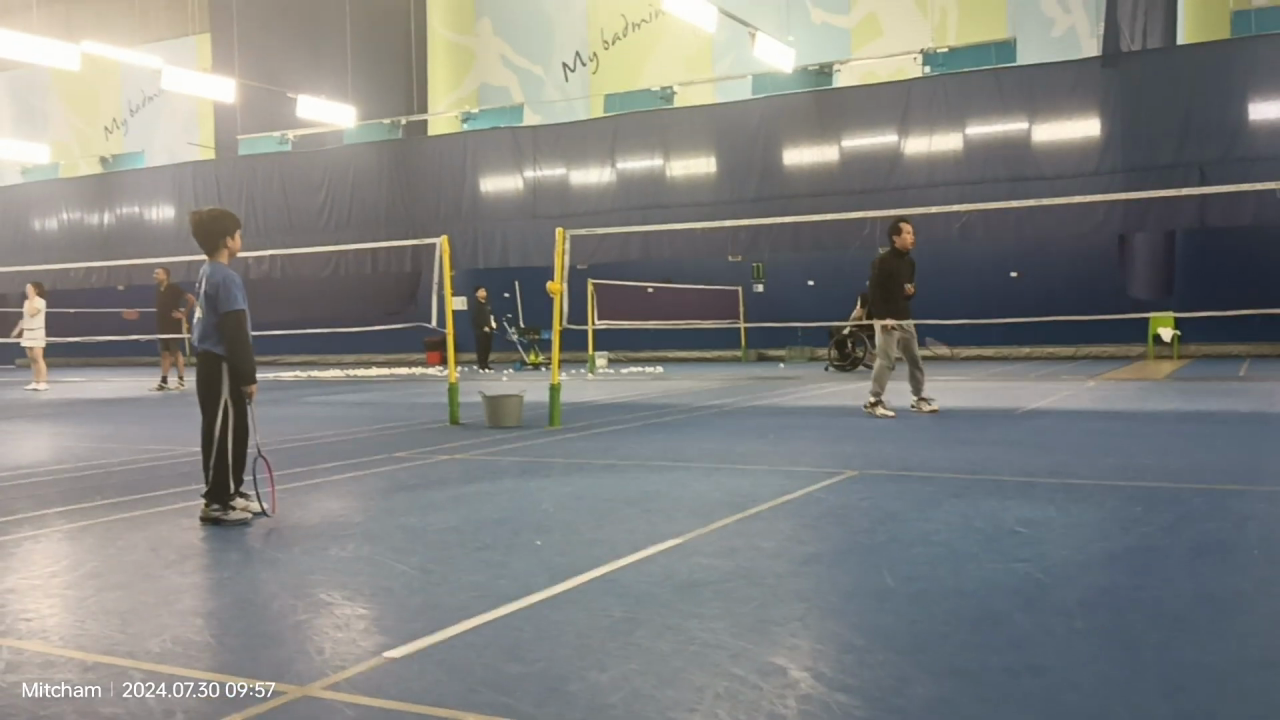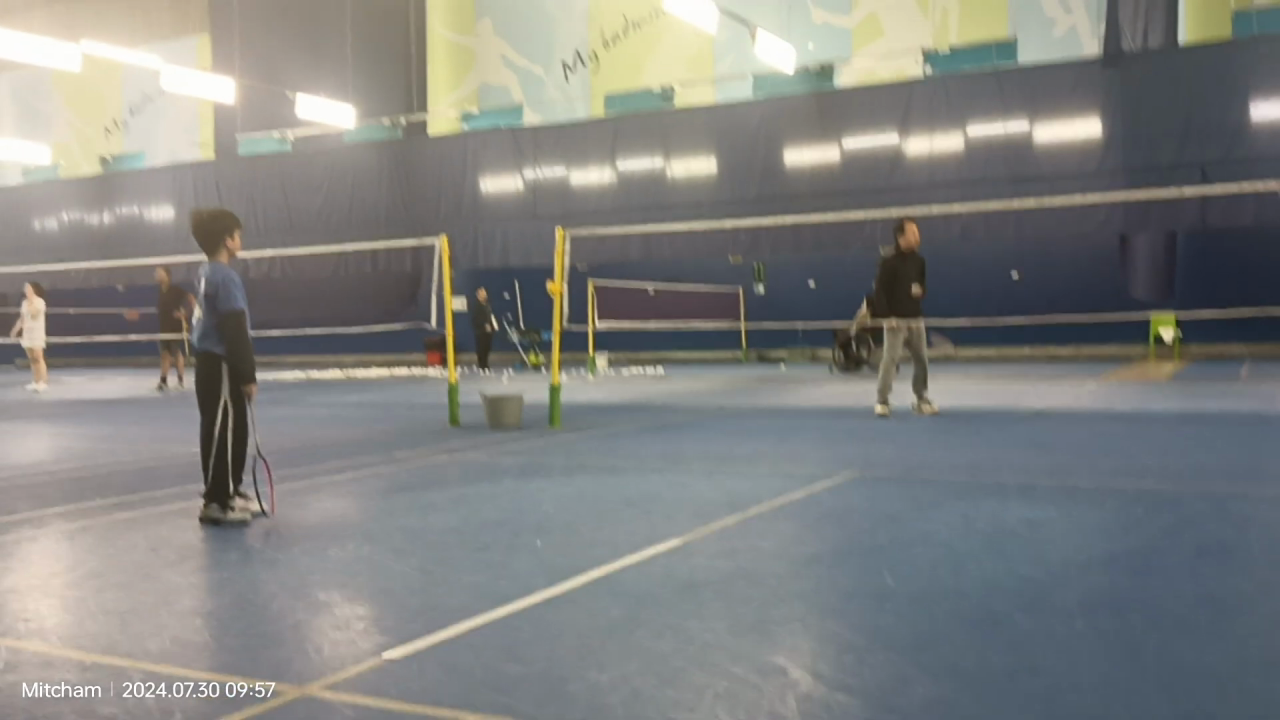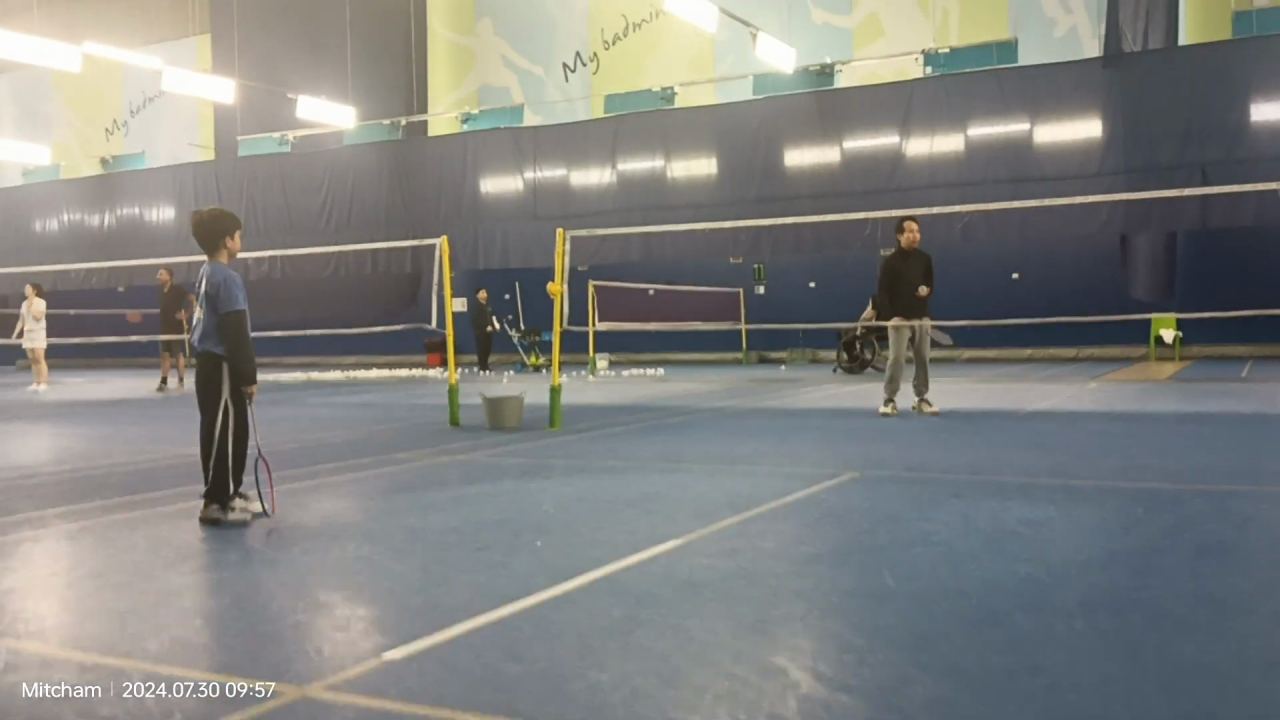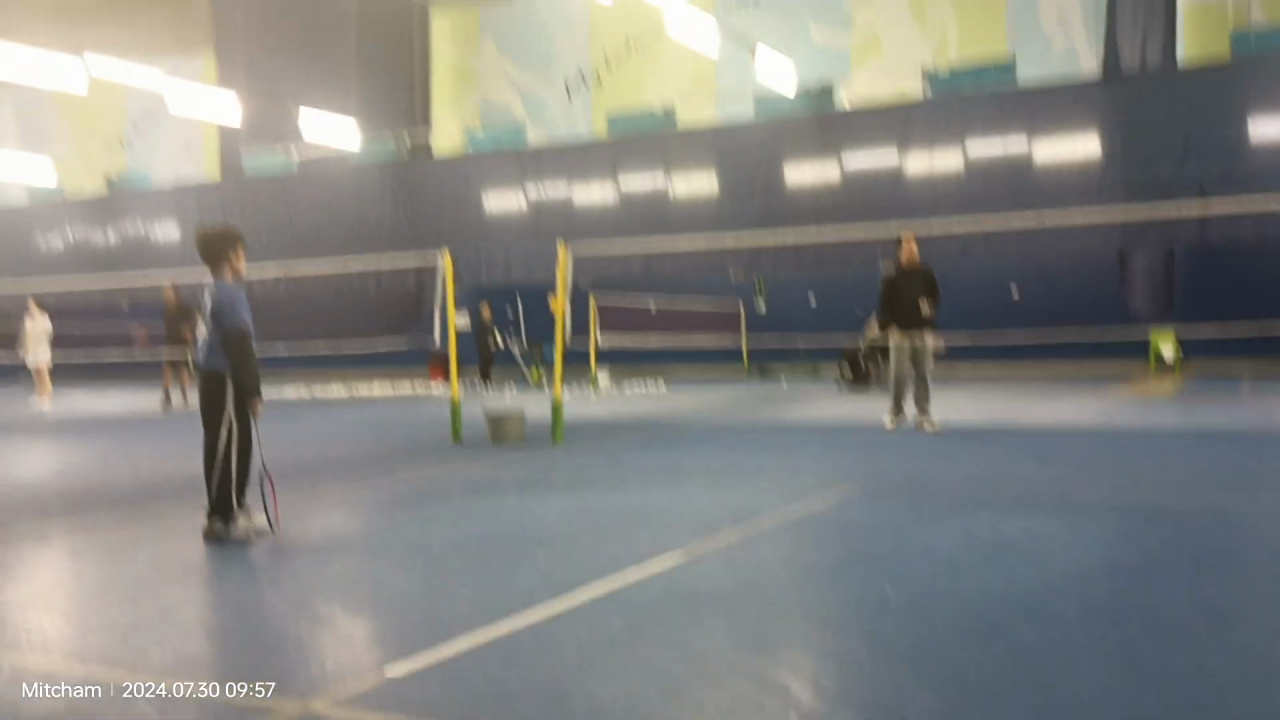
dt=0.1s
person 1, frame 1
left shoulder: (207, 273)
right shoulder: (226, 278)
right elbow: (235, 332)
left wrist: (243, 372)
right wrist: (248, 376)
left hip: (211, 362)
right hip: (221, 366)
left knee: (232, 430)
right knee: (223, 431)
left ankle: (230, 493)
right ankle: (216, 502)
person 1, frame 2
left shoulder: (207, 273)
right shoulder: (226, 277)
right elbow: (235, 332)
left wrist: (243, 373)
right wrist: (248, 375)
left hip: (211, 362)
right hip: (221, 365)
left knee: (232, 430)
right knee: (222, 431)
left ankle: (229, 493)
right ankle: (215, 502)
person 1, frame 3
left shoulder: (207, 273)
right shoulder: (227, 278)
right elbow: (236, 332)
left wrist: (244, 373)
right wrist: (249, 376)
left hip: (211, 362)
right hip: (221, 366)
left knee: (232, 431)
right knee: (222, 432)
left ankle: (229, 494)
right ankle: (216, 503)
person 1, frame 4
left shoulder: (212, 291)
right shoulder: (231, 294)
right elbow: (241, 348)
left wrist: (248, 388)
right wrist: (253, 392)
left hip: (214, 379)
right hip: (225, 382)
left knee: (235, 445)
right knee: (227, 448)
left ankle: (231, 509)
right ankle: (220, 516)
person 2, frame 1
left shoulder: (909, 262)
right shoulder: (883, 262)
right elbow: (874, 291)
left wrist: (910, 291)
right wrist: (882, 317)
left hip: (905, 319)
right hip: (887, 320)
left knee: (915, 359)
right knee: (885, 360)
left ankle: (918, 398)
right ankle: (874, 401)
person 2, frame 2
left shoulder: (919, 261)
right shoulder: (889, 263)
right elbow: (880, 292)
left wrist: (919, 292)
right wrist: (887, 316)
left hip: (916, 318)
right hip: (895, 320)
left knee: (921, 359)
right knee: (890, 358)
left ankle: (921, 398)
right ankle: (882, 401)
person 2, frame 3
left shoulder: (925, 259)
right shoulder: (891, 262)
left elbow: (929, 284)
right elbow: (882, 292)
left wrist: (927, 291)
right wrist: (889, 315)
left hip: (922, 318)
right hip: (899, 319)
left knee: (922, 359)
right knee: (896, 358)
left ankle: (921, 399)
right ankle: (889, 399)
person 2, frame 4
left shoulder: (926, 275)
right shoulder: (892, 280)
left elbow: (935, 297)
right elbow: (884, 306)
left wrist: (929, 307)
right wrist: (889, 327)
left hip: (923, 333)
right hip: (900, 334)
left knee: (923, 375)
right knee: (899, 374)
left ankle: (923, 414)
right ankle: (896, 412)
